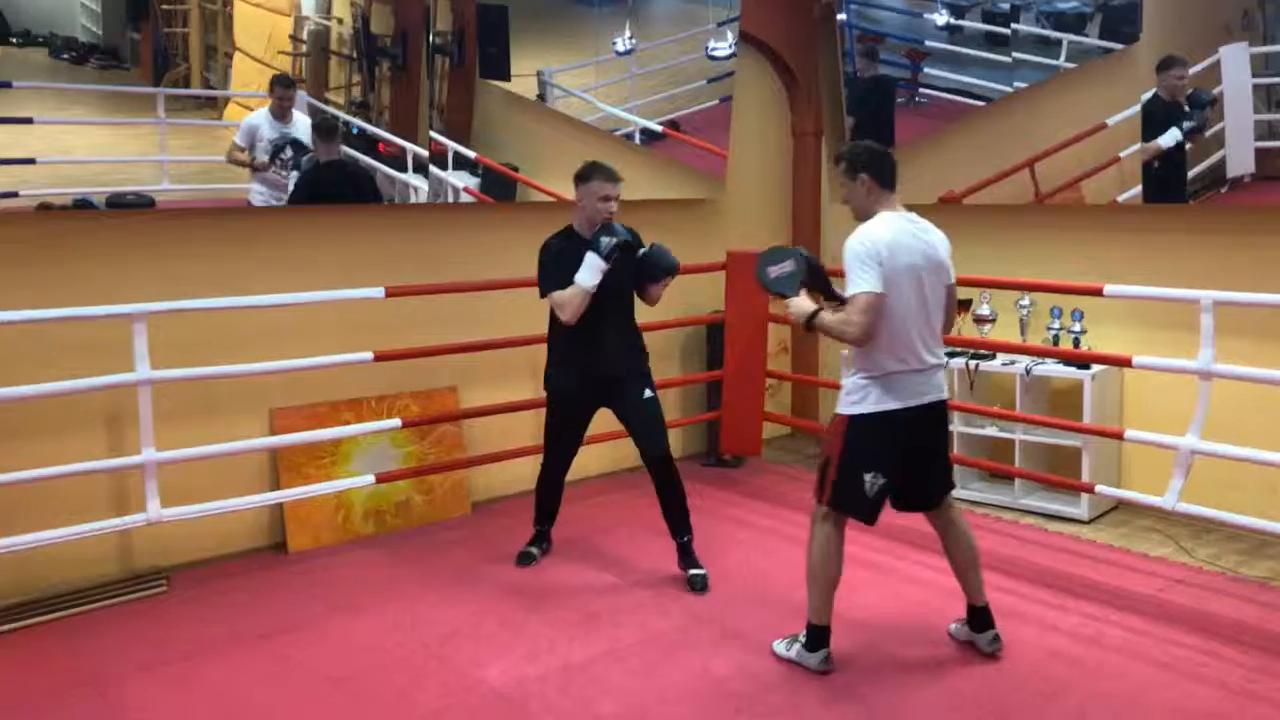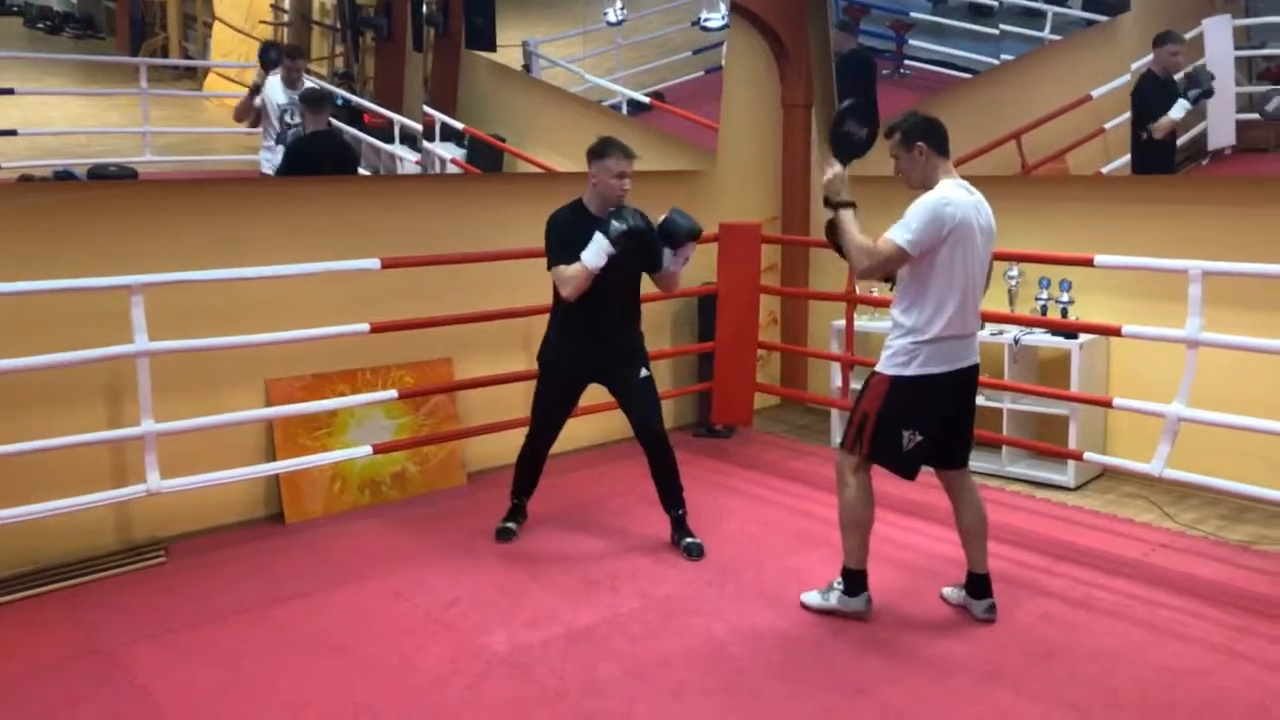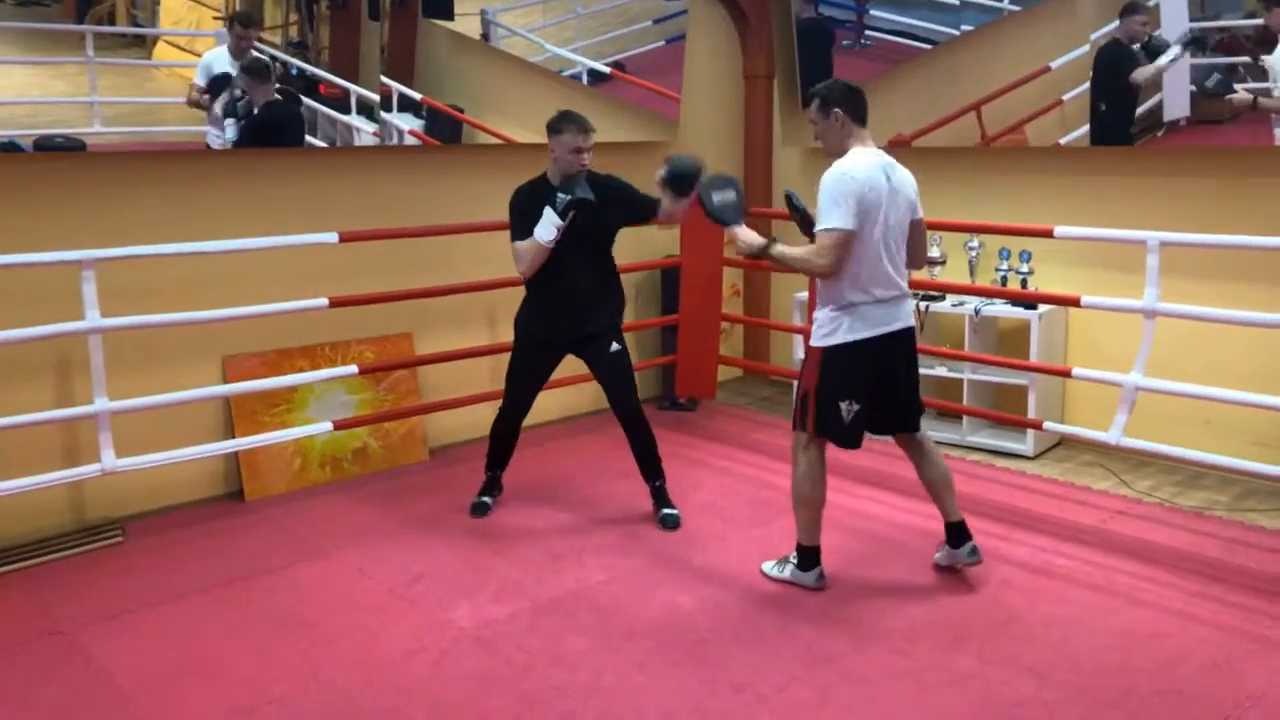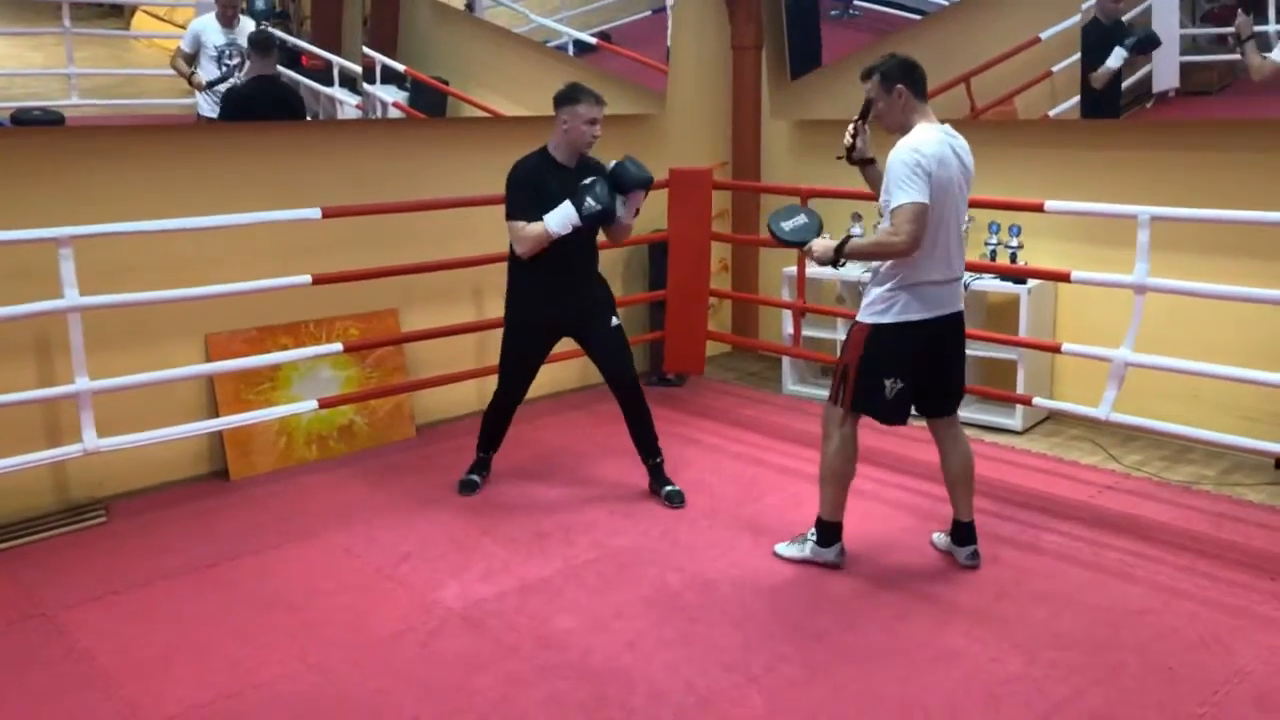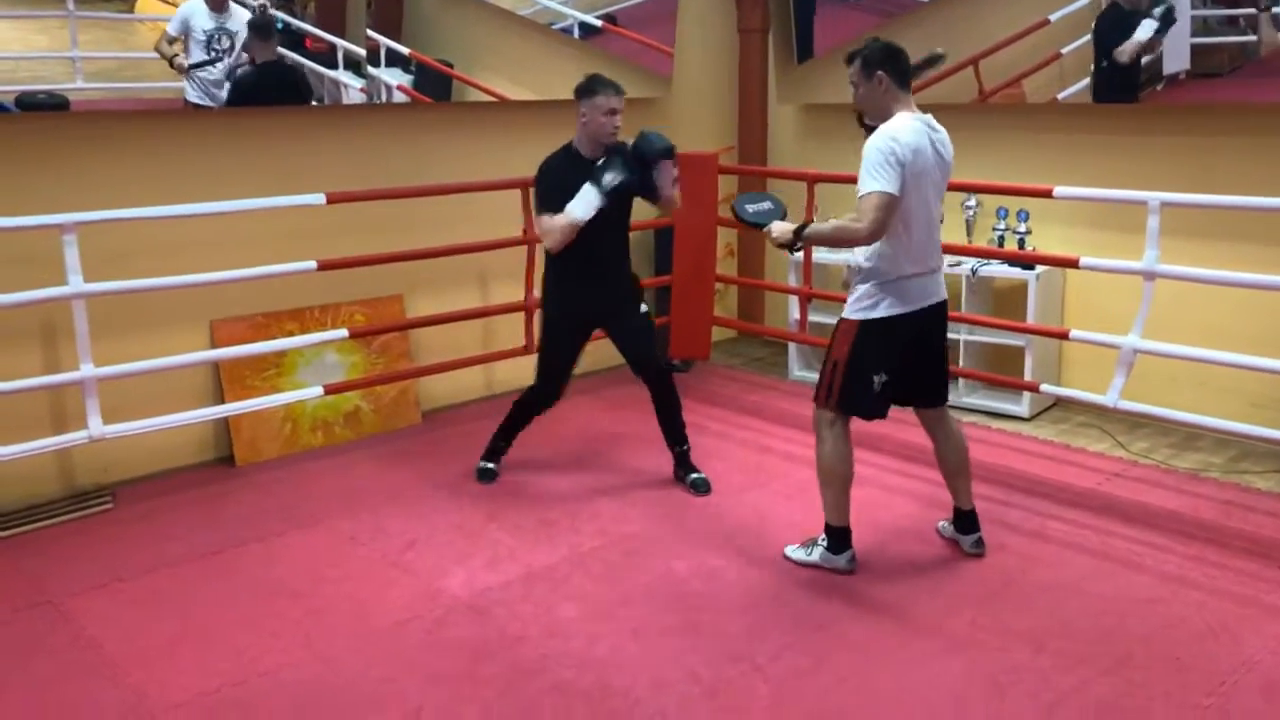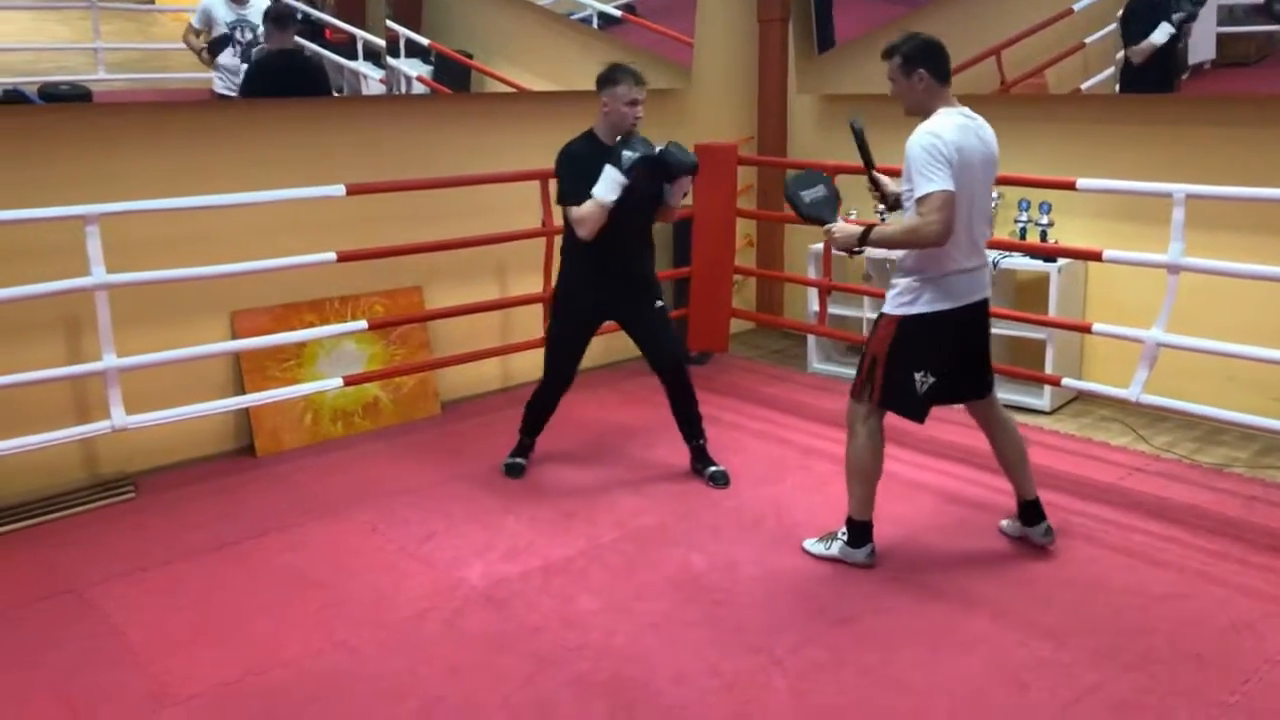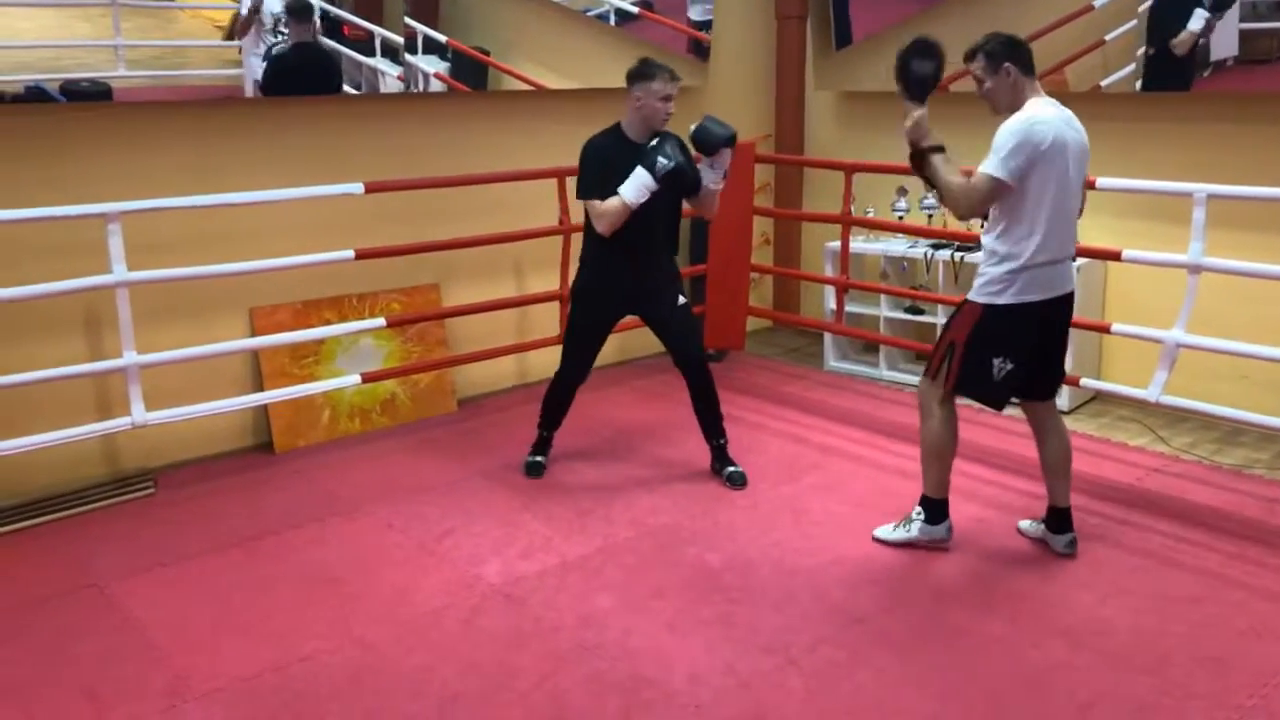
dt=0.5s
person 1, frame 1
left shoulder: (866, 240)
right shoulder: (934, 238)
left elbow: (858, 329)
left wrist: (812, 314)
left hip: (872, 405)
right hip: (928, 398)
left knee: (828, 515)
right knee: (941, 508)
left ankle: (815, 641)
right ankle: (981, 623)
person 1, frame 2
left shoulder: (936, 205)
right shoulder: (978, 205)
left elbow: (865, 264)
left wrist: (841, 203)
right wrist: (903, 270)
left hip: (913, 366)
right hip: (960, 362)
left knee: (853, 463)
right knee: (955, 473)
left ankle: (852, 587)
right ankle: (979, 590)
person 1, frame 3
left shoulder: (843, 176)
right shoulder: (900, 175)
left elbow: (824, 264)
right elbow: (916, 255)
left wrist: (761, 245)
left hip: (846, 334)
right hip: (896, 326)
left knee: (809, 441)
right knee: (910, 435)
left ankle: (806, 562)
right ankle: (959, 538)
person 1, frame 4
left shoulder: (911, 152)
right shoulder: (956, 146)
left elbow: (903, 239)
left wrist: (836, 249)
right wrist: (865, 161)
left hip: (894, 314)
right hip: (945, 310)
left knee: (840, 415)
right knee: (945, 421)
left ankle: (826, 537)
right ankle: (963, 537)
person 1, frame 5
left shoulder: (888, 140)
right shoulder: (935, 135)
left elbow: (867, 227)
left wrist: (796, 232)
left hip: (881, 308)
right hip: (928, 300)
left knee: (830, 416)
right knee: (934, 411)
left ankle: (836, 543)
right ankle: (966, 524)
person 1, frame 6
left shoulder: (929, 138)
right shoulder: (980, 130)
left elbow: (934, 230)
left wrist: (861, 234)
right wrist: (900, 195)
left hip: (921, 304)
right hip: (971, 296)
left knee: (865, 410)
right knee: (984, 406)
left ankle: (857, 536)
right ankle: (1033, 517)
person 1, frame 7
left shoulder: (1024, 127)
right shoulder: (1071, 126)
left elbow: (968, 202)
left wrist: (927, 146)
right wrist: (1005, 204)
left hip: (1006, 293)
right hip: (1055, 290)
left knee: (935, 390)
right knee: (1041, 405)
left ankle: (932, 516)
right ankle: (1060, 523)
person 2, frame 1
left shoulder: (627, 239)
right shoulder: (556, 248)
left elbow: (648, 298)
right elbow: (567, 312)
left wrist: (660, 278)
right wrist: (597, 259)
left hip: (627, 369)
right hip: (572, 375)
left knee: (659, 457)
right knee: (556, 461)
left ankle: (687, 551)
right ankle: (541, 534)
person 2, frame 2
left shoulder: (635, 225)
right shoulder: (564, 222)
left elbow: (667, 284)
right elbow: (568, 289)
left wrist: (678, 251)
right wrist: (605, 240)
left hip: (624, 350)
right hip: (568, 351)
left knee: (653, 434)
right knee: (540, 435)
left ankle: (679, 523)
right ankle: (517, 507)
person 2, frame 3
left shoulder: (605, 189)
right shoulder: (527, 197)
left elbow: (665, 214)
right elbow: (525, 266)
left wrist: (683, 191)
right wrist: (556, 215)
left hip: (599, 321)
right hip: (542, 324)
left knee: (628, 407)
right knee: (513, 408)
left ankle: (659, 492)
right ankle: (491, 482)
person 2, frame 4
left shoulder: (596, 172)
right shoulder: (527, 172)
left elbow: (617, 236)
right elbow: (523, 245)
left wrist: (631, 201)
right wrist: (571, 210)
left hip: (590, 299)
right hip: (533, 305)
left knee: (626, 382)
right knee: (510, 390)
left ankle: (656, 470)
right ankle: (482, 461)
person 2, frame 5
left shoulder: (625, 158)
right shoulder: (555, 168)
left elbow: (669, 206)
right elbow: (552, 239)
left wrist: (664, 174)
right wrist: (592, 193)
left hip: (619, 290)
right hip: (567, 296)
left knee: (656, 371)
right knee: (549, 388)
left ankle: (683, 460)
right ankle: (496, 448)
person 2, frame 6
left shoulder: (643, 150)
right shoulder: (575, 155)
left elbow: (663, 214)
right elbow: (583, 227)
left wrist: (677, 187)
right wrist: (615, 174)
left hip: (637, 283)
right hip: (583, 288)
left knee: (673, 364)
right knee: (558, 376)
left ankle: (699, 452)
right ankle: (524, 444)
person 2, frame 7
left shoulder: (672, 146)
right shoulder: (600, 149)
left elbow: (706, 210)
right elbow: (602, 223)
left wrist: (716, 166)
right wrist: (646, 177)
left hip: (659, 279)
right hip: (602, 282)
left knee: (695, 362)
right knee: (573, 369)
left ankle: (720, 451)
right ankle: (543, 440)
